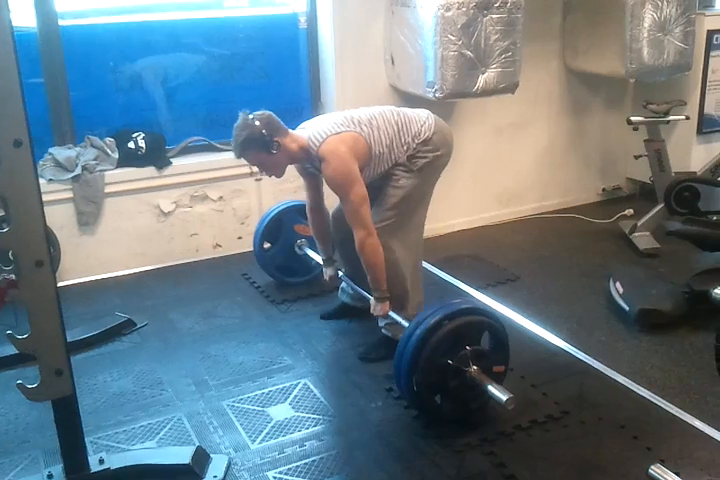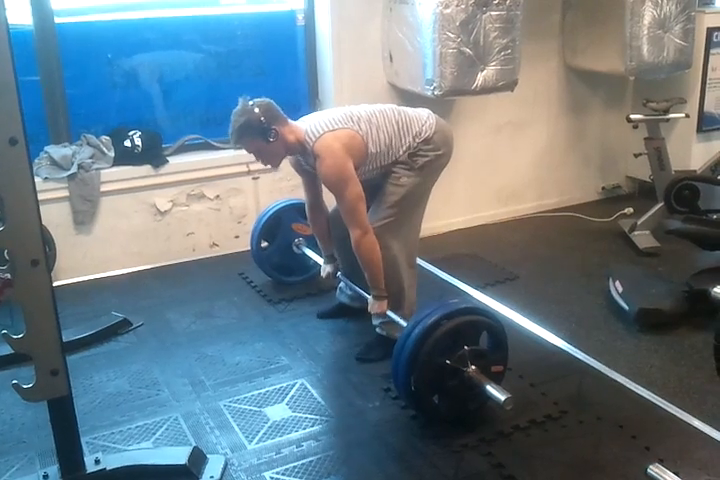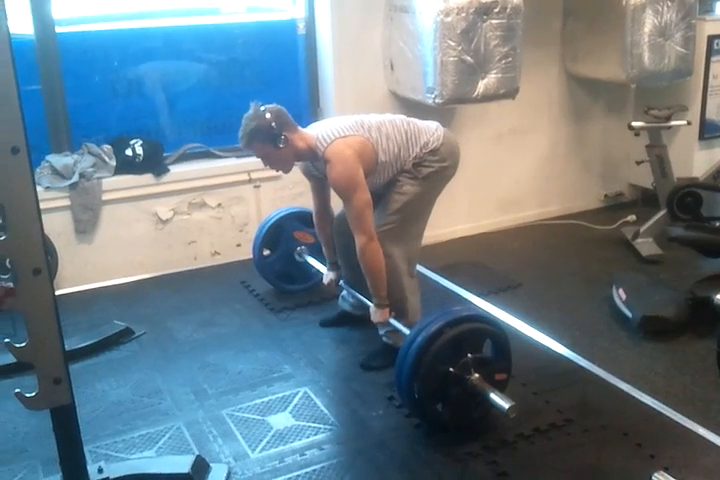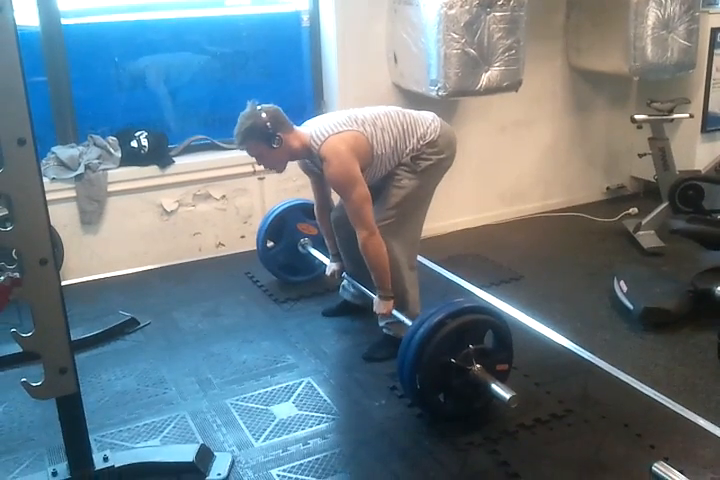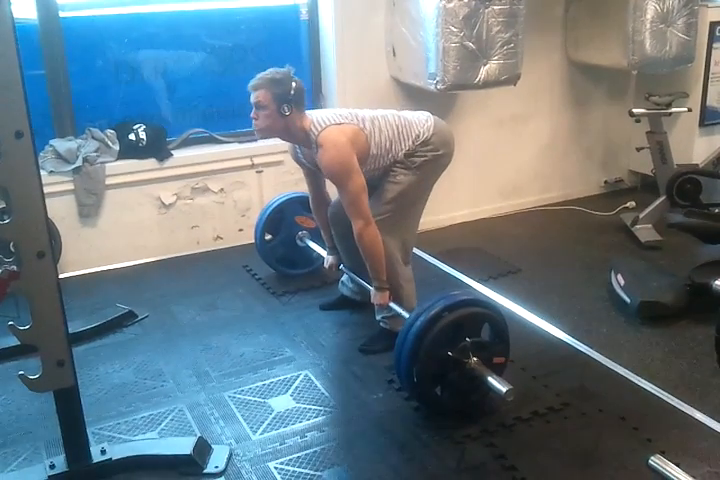
dt=0.7s
person 1, frame 1
left shoulder: (333, 156)
right shoulder: (301, 145)
left elbow: (365, 233)
right elbow: (316, 209)
left wrist: (381, 296)
right wrist: (328, 260)
left hip: (427, 142)
right hip: (396, 146)
left knee: (388, 232)
right knee: (343, 220)
left ankle: (399, 330)
right ankle: (357, 299)
person 1, frame 2
left shoulder: (329, 154)
right shoulder: (299, 145)
left elbow: (362, 231)
right elbow: (315, 207)
left wrist: (379, 295)
right wrist: (329, 258)
left hip: (426, 142)
right hip: (395, 145)
left knee: (385, 231)
right knee: (341, 221)
left ankle: (394, 329)
right ankle: (354, 298)
person 1, frame 3
left shoulder: (339, 159)
right shoulder: (309, 148)
left elbow: (366, 238)
right elbow: (322, 213)
left wrist: (381, 303)
right wrist: (332, 265)
left hip: (433, 153)
right hip: (399, 156)
left knee: (387, 238)
right knee: (344, 228)
left ankle: (400, 338)
right ankle: (356, 306)
person 1, frame 4
left shoulder: (335, 156)
right shoulder: (305, 142)
left elbow: (368, 233)
right elbow: (323, 207)
left wrist: (384, 294)
right wrist: (335, 257)
left hip: (429, 145)
right hip: (401, 147)
left knee: (389, 232)
right knee: (344, 220)
left ankle: (400, 330)
right ankle: (359, 295)
person 1, frame 5
left shoulder: (332, 147)
right shoulder: (299, 142)
left elbow: (363, 224)
right elbow: (318, 199)
left wrist: (381, 286)
right wrist: (331, 250)
left hip: (427, 143)
right hip: (398, 143)
left knee: (383, 229)
right knee: (340, 216)
left ankle: (398, 324)
right ankle: (356, 291)
